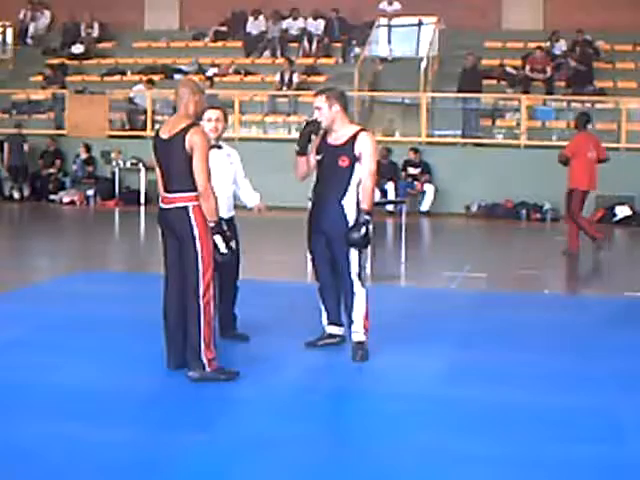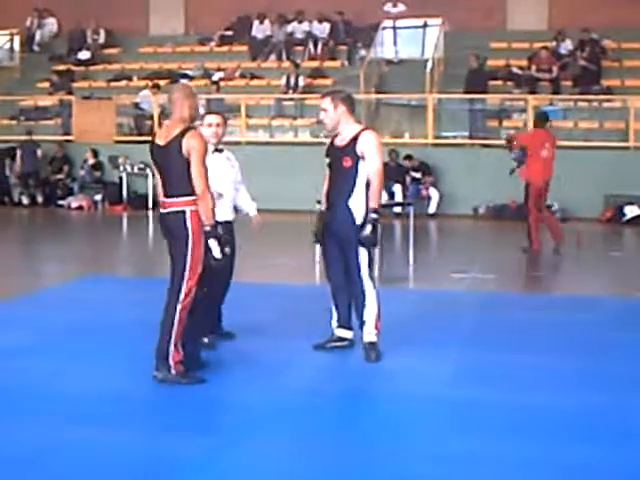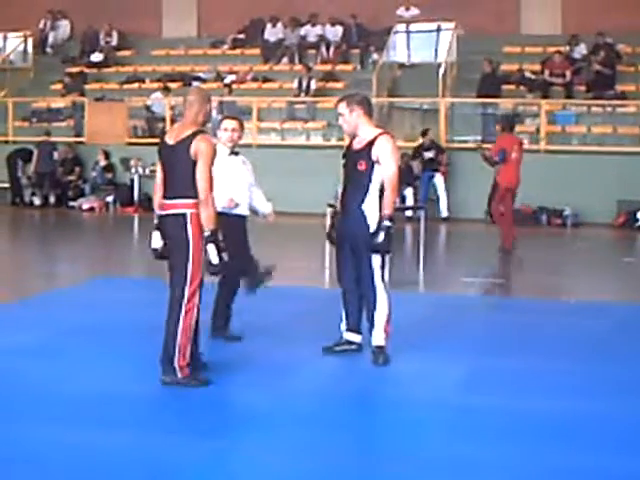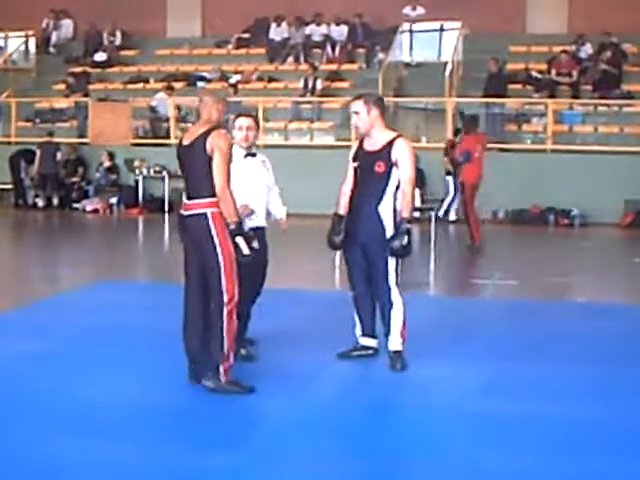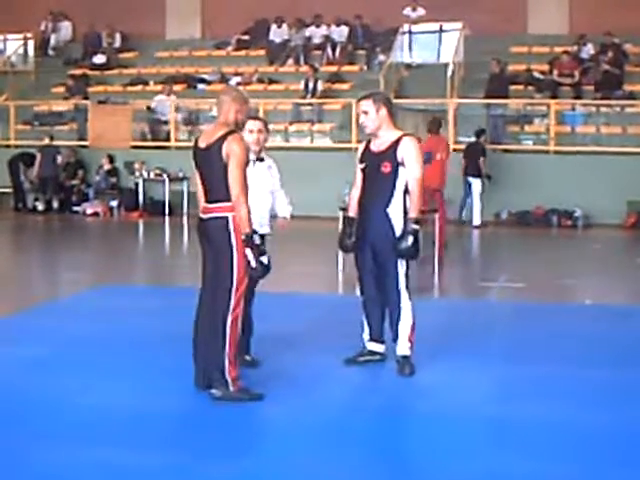
dt=0.7s
person 1, frame 1
left shoulder: (160, 132)
right shoulder: (196, 134)
left elbow: (161, 182)
right elbow: (203, 188)
right wrist: (216, 226)
left hip: (166, 211)
right hip: (190, 212)
left knee: (175, 283)
right knee: (199, 288)
left ankle: (176, 355)
right ankle: (201, 363)
person 1, frame 2
left shoulder: (157, 138)
right shoulder: (192, 138)
left elbow: (160, 186)
right elbow: (200, 192)
right wrist: (212, 230)
left hip: (167, 216)
right hip: (188, 215)
left knee: (181, 285)
right knee: (184, 290)
left ankle: (188, 353)
right ankle: (167, 364)
person 1, frame 3
left shoulder: (166, 138)
right shoulder: (202, 141)
left elbow: (159, 188)
right elbow: (204, 195)
left wrist: (158, 225)
right wrist: (212, 237)
left hip: (167, 216)
right hip: (187, 218)
left knee: (183, 289)
right knee: (186, 293)
left ankle: (187, 356)
right ankle: (174, 368)
person 1, frame 4
left shoulder: (184, 139)
right shoulder: (218, 137)
right elbow: (222, 190)
right wrist: (237, 229)
left hip: (188, 217)
right hip: (210, 217)
left knee: (196, 293)
right knee: (224, 296)
left ankle: (198, 367)
right ankle: (217, 372)
person 1, frame 5
left shoulder: (201, 139)
right shoulder: (234, 141)
right elbow: (237, 197)
right wrist: (250, 239)
left hip: (207, 221)
right hip: (228, 222)
left knee: (210, 296)
right knee: (229, 301)
left ankle: (205, 373)
right ankle: (224, 381)
person 2, frame 1
left shoulder: (362, 139)
right shoulder: (320, 138)
left elbow: (368, 182)
right elbow: (301, 174)
left wrist: (364, 219)
right wrist: (303, 144)
left hip: (345, 218)
right hip: (318, 217)
left knee: (351, 278)
right knee: (324, 276)
left ankle: (359, 337)
right ankle: (333, 329)
person 2, frame 2
left shoulder: (366, 138)
right shoulder: (333, 141)
left elbow: (376, 179)
left wrist: (372, 217)
right wrist: (322, 215)
left hip: (355, 219)
right hip: (332, 220)
left knee: (361, 279)
right knee: (336, 278)
left ankle: (370, 338)
right ankle: (342, 333)
person 2, frame 3
left shoulder: (383, 143)
right shoulder: (351, 144)
left elbow: (390, 186)
left wrist: (385, 224)
right wrist: (336, 217)
left hip: (368, 225)
right hip: (347, 224)
left knee: (372, 284)
right knee: (348, 282)
left ankle: (379, 343)
right ankle: (351, 336)
person 2, frame 4
left shoulder: (399, 146)
right shoulder: (357, 147)
left elbow: (407, 190)
left wrist: (404, 227)
right wrist: (338, 220)
left hip: (382, 229)
right hip: (355, 227)
left knee: (387, 288)
right knee: (360, 287)
left ankle: (395, 347)
right ankle: (366, 341)
person 2, frame 5
left shoulder: (406, 145)
right shoulder: (364, 148)
left elbow: (415, 188)
left wrist: (411, 227)
right wrist: (349, 223)
left hip: (391, 229)
right hip: (365, 229)
left knee: (396, 291)
right knee: (370, 290)
left ankle: (403, 352)
right ankle: (374, 345)
person 3, frame 1
left shoulder: (231, 154)
left elbow: (241, 182)
left wrist: (254, 201)
left hip: (226, 222)
left knee: (229, 277)
left ankle: (228, 326)
person 3, frame 2
left shoulder: (230, 158)
left elbow: (239, 188)
left wrist: (251, 209)
left hip: (225, 226)
left knee: (222, 278)
right knee: (202, 280)
left ankle: (213, 324)
person 3, frame 3
left shoulder: (244, 163)
left elbow: (252, 190)
left wrist: (265, 208)
right wrist: (222, 201)
left hip: (238, 220)
right hip: (219, 218)
left knee: (231, 274)
left ankle: (220, 325)
person 3, frame 4
left shoulder: (263, 162)
left elbow: (272, 191)
left wrist: (279, 213)
right wrist: (237, 208)
left hip: (258, 230)
left knee: (254, 284)
right knee: (239, 286)
left ankle: (237, 333)
right ankle: (234, 341)
person 3, frame 5
left shoulder: (270, 165)
left elbow: (277, 194)
left wrist: (283, 213)
left hip: (259, 234)
left knee: (247, 288)
right knee: (241, 292)
right ankle: (240, 349)
person 4, frame 1
left shoulder: (577, 138)
right shoulder: (594, 139)
left elbow: (562, 158)
right elbow: (604, 158)
left wrist: (567, 161)
left hip: (578, 182)
right hip: (588, 181)
left knee: (572, 213)
right knee: (575, 212)
left ankle: (596, 235)
right ankle: (572, 246)
person 4, frame 2
left shoulder: (533, 135)
right shoulder: (551, 137)
left elbow: (511, 139)
left wrist: (513, 147)
left hip: (534, 179)
right hip: (545, 179)
left knee: (531, 210)
right knee: (541, 209)
left ankle: (534, 245)
right ankle: (558, 236)
person 4, frame 3
left shoulder: (502, 140)
right shoulder: (518, 141)
left elbow: (493, 162)
left wrist: (483, 154)
left hip: (502, 180)
right hip: (514, 180)
left knee: (494, 207)
right knee: (508, 211)
left ankle: (507, 242)
right ankle: (507, 244)
person 4, frame 4
left shoulder: (465, 142)
right shoulder: (481, 138)
left elbow: (457, 161)
left hip: (467, 178)
right hip: (476, 177)
left knee: (469, 208)
right knee: (469, 206)
left ankle: (476, 241)
right ankle: (476, 237)
person 4, frame 5
left shoulder: (428, 142)
right shoulder: (445, 142)
left hip: (428, 181)
right hip: (440, 181)
left knee: (422, 209)
right knee: (440, 212)
right ankle: (440, 244)
